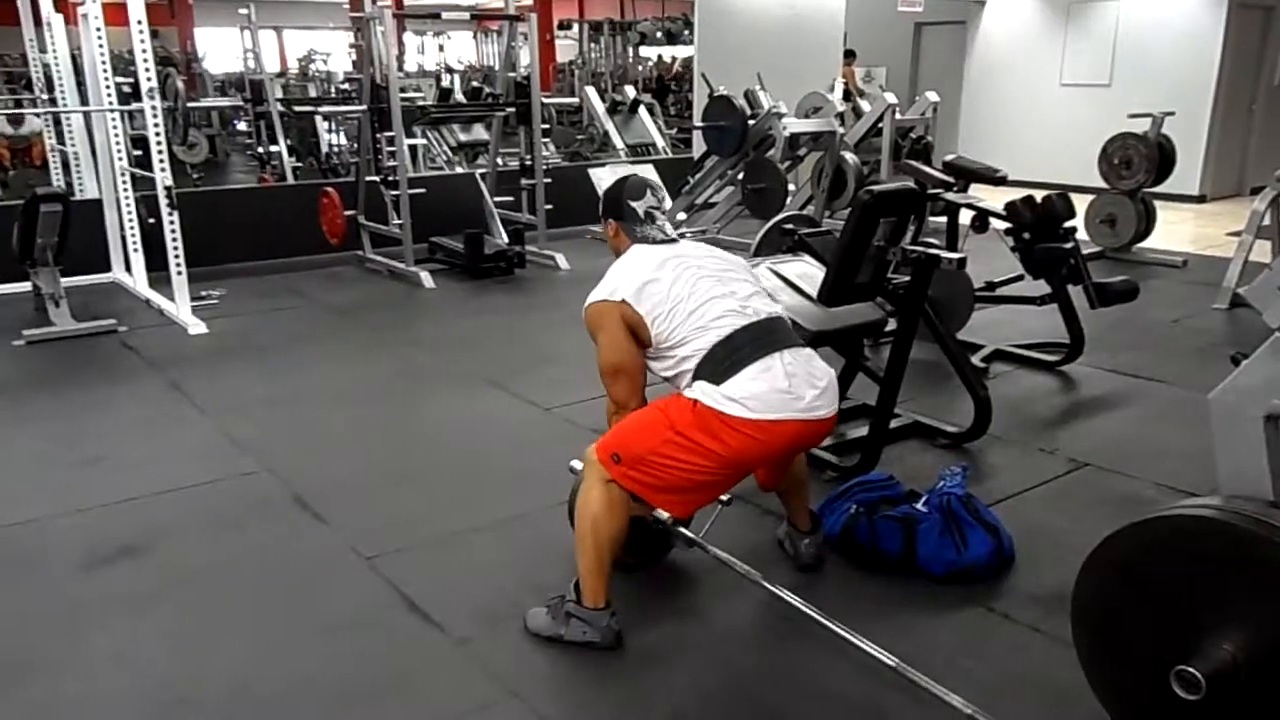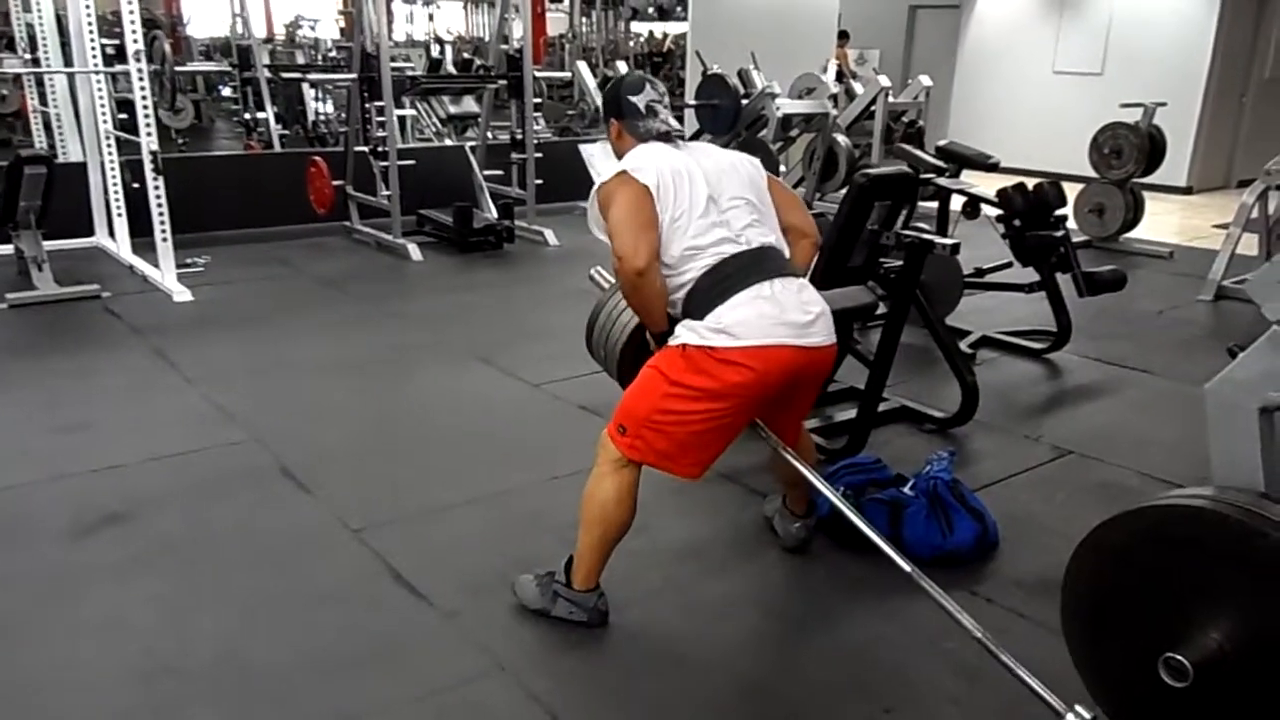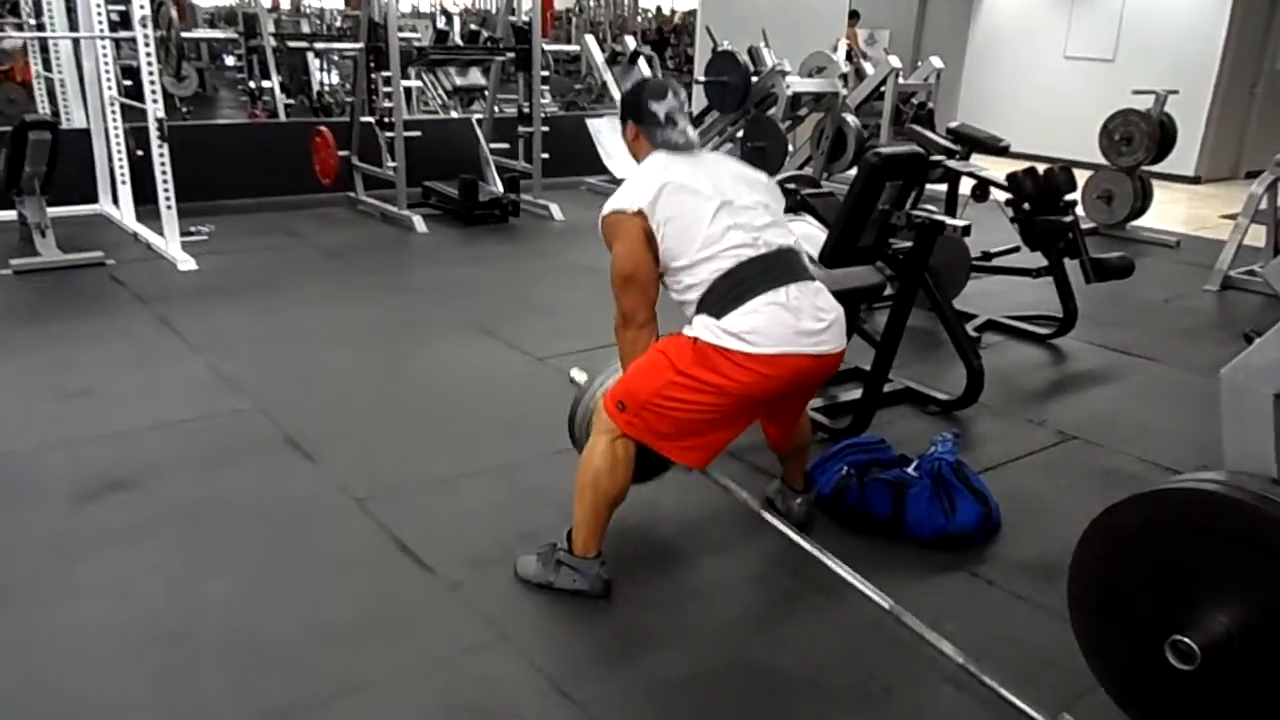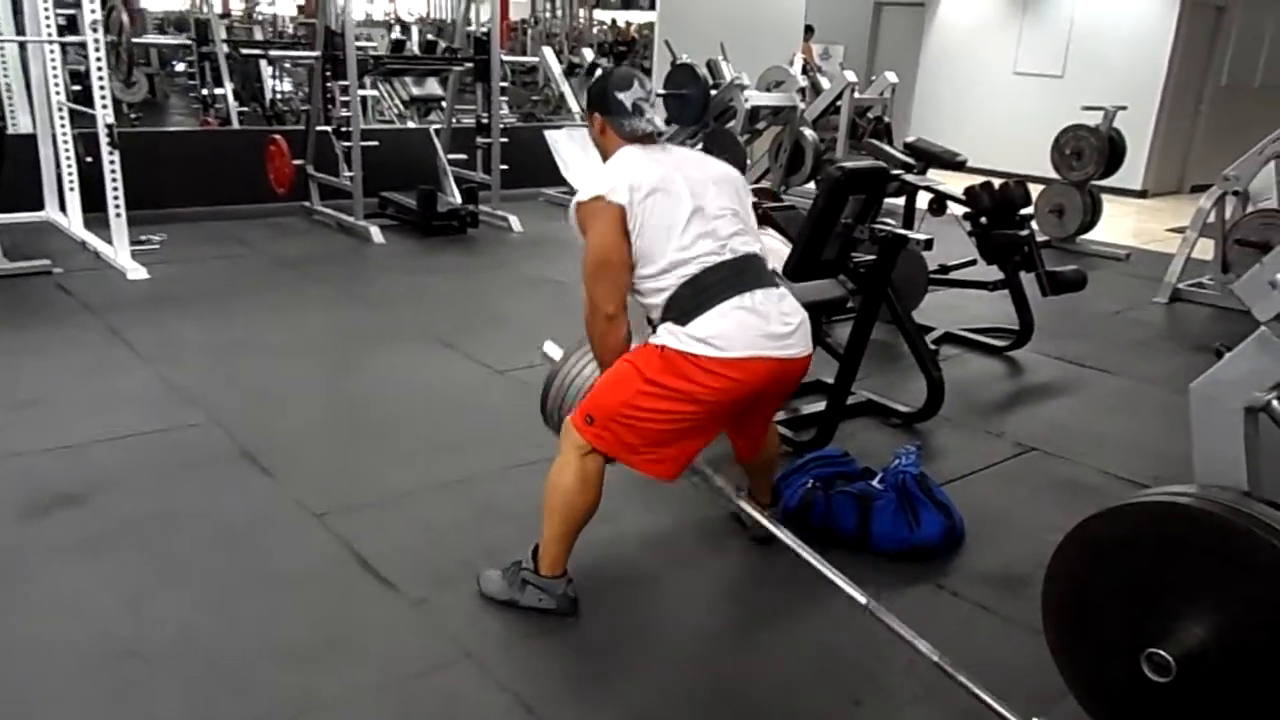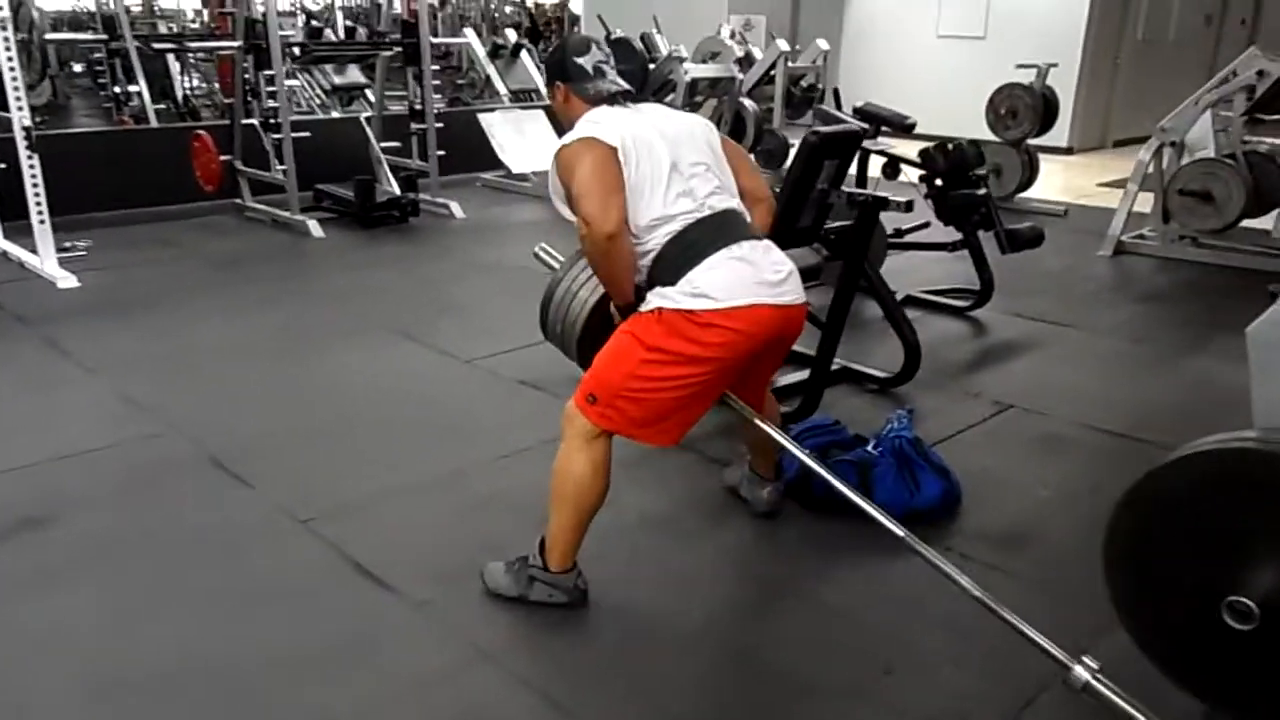
dt=1s
person 1, frame 1
left shoulder: (609, 299)
right shoulder: (719, 256)
left elbow: (627, 404)
left wrist: (633, 491)
left hip: (747, 411)
right hip: (819, 399)
left knee: (601, 467)
left ankle: (590, 614)
right ankle: (803, 535)
person 1, frame 2
left shoulder: (625, 179)
right shoulder: (738, 161)
left elbow: (636, 264)
right elbow: (807, 236)
left wrist: (663, 333)
left hip: (733, 341)
right hip: (814, 329)
left knee: (618, 452)
right knee: (787, 428)
left ankle: (577, 591)
right ankle: (796, 516)
person 1, frame 3
left shoulder: (630, 202)
right shoulder: (744, 172)
left elbow: (636, 321)
left wrist: (647, 402)
left hip: (749, 337)
right hip: (825, 331)
left knee: (613, 422)
right knee: (782, 397)
left ankle: (580, 562)
right ankle: (795, 495)
person 1, frame 4
left shoulder: (605, 191)
right shoulder: (717, 167)
left elbow: (607, 312)
left wrist: (618, 383)
left hip: (715, 345)
right hip: (790, 335)
left knee: (583, 439)
right knee: (750, 418)
left ankle: (545, 579)
right ankle: (762, 510)
person 1, frame 5
left shoulder: (582, 144)
right shoulder: (688, 121)
left elbow: (605, 228)
right elbow: (761, 199)
left wrist: (627, 304)
left hip: (707, 305)
right hip: (783, 289)
left knee: (586, 423)
right knee: (750, 388)
left ankle: (553, 573)
right ankle: (762, 482)
